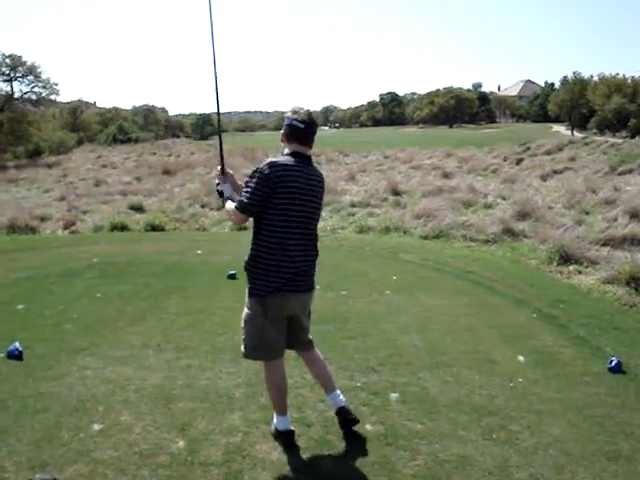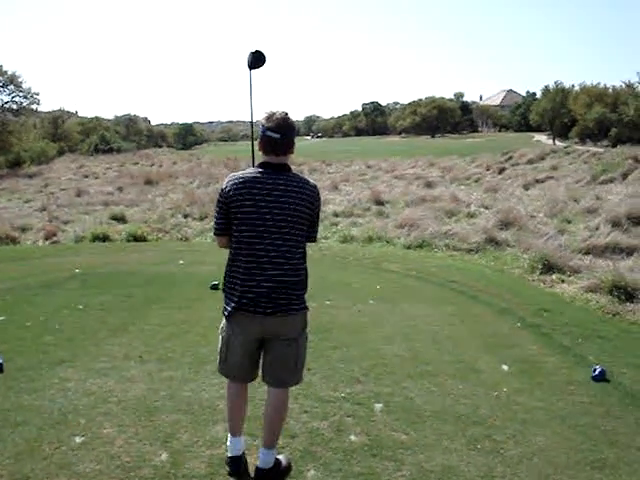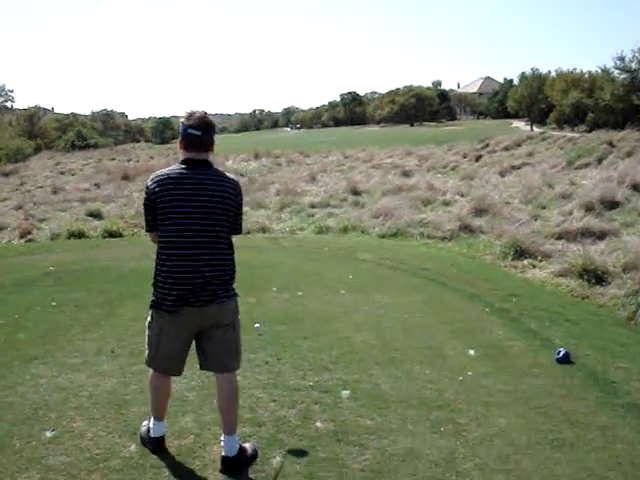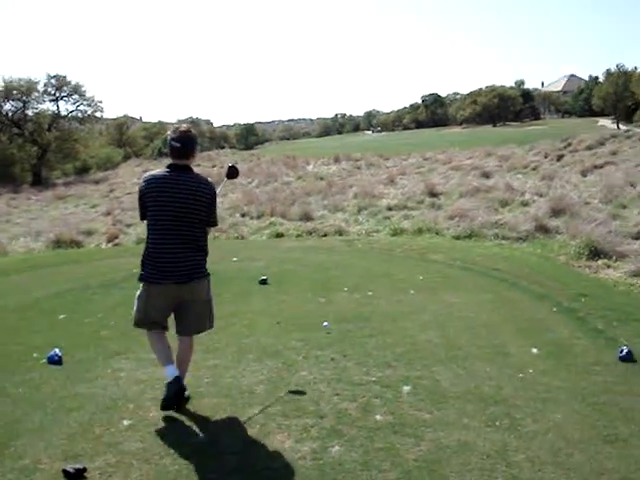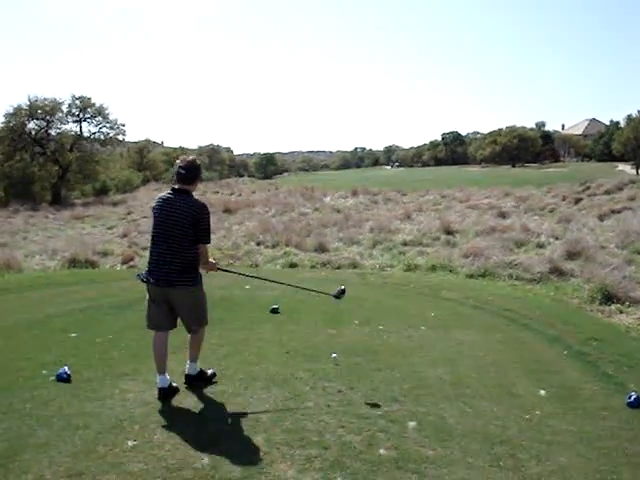
dt=1s
person 1, frame 1
left shoulder: (273, 169)
right shoulder: (315, 177)
left elbow: (239, 217)
left wrist: (228, 195)
right wrist: (237, 186)
left hip: (268, 281)
right hip: (302, 282)
left knee: (272, 357)
right knee: (304, 345)
left ankle: (283, 426)
right ankle: (340, 406)
person 1, frame 2
left shoulder: (233, 185)
right shoulder: (308, 191)
left elbow: (222, 240)
right elbow: (306, 240)
left hip: (242, 301)
right hip: (288, 304)
left knee: (237, 379)
right knee: (278, 385)
person 1, frame 3
left shoulder: (159, 182)
right shoulder: (231, 186)
left elbow: (154, 235)
right elbow: (231, 233)
left hip: (172, 295)
right hip: (219, 296)
left knee: (161, 369)
right knee: (225, 373)
left ankle: (156, 431)
right ankle: (231, 450)
person 1, frame 4
left shoulder: (149, 181)
right shoulder: (206, 187)
left elbow: (147, 220)
right elbow: (207, 229)
left hip: (158, 271)
right hip: (194, 272)
left knee: (152, 325)
right knee: (187, 332)
left ankle: (172, 377)
right ankle: (178, 385)
person 1, frame 5
left shoulder: (159, 202)
right shoulder: (199, 208)
right elbow: (201, 248)
right wrist: (207, 264)
left hip: (157, 276)
right hip: (186, 279)
left knee: (160, 330)
right knee: (198, 324)
left ankle: (163, 383)
right ankle: (192, 372)
